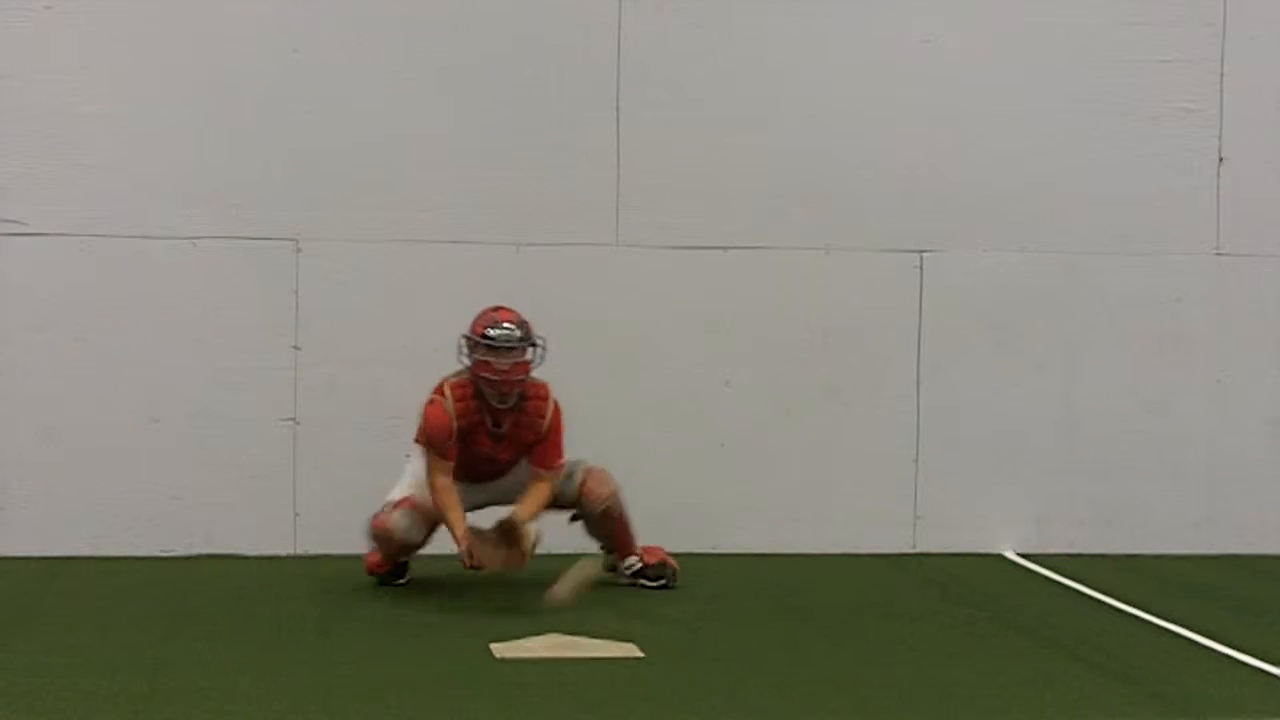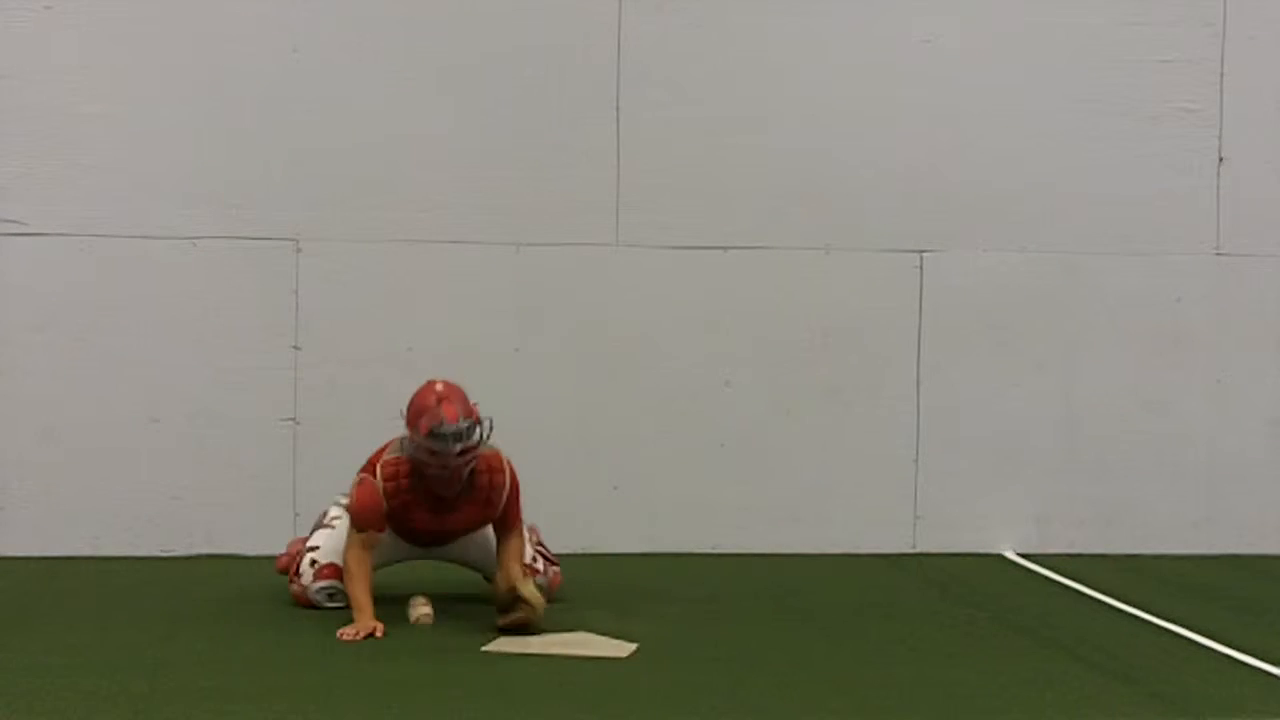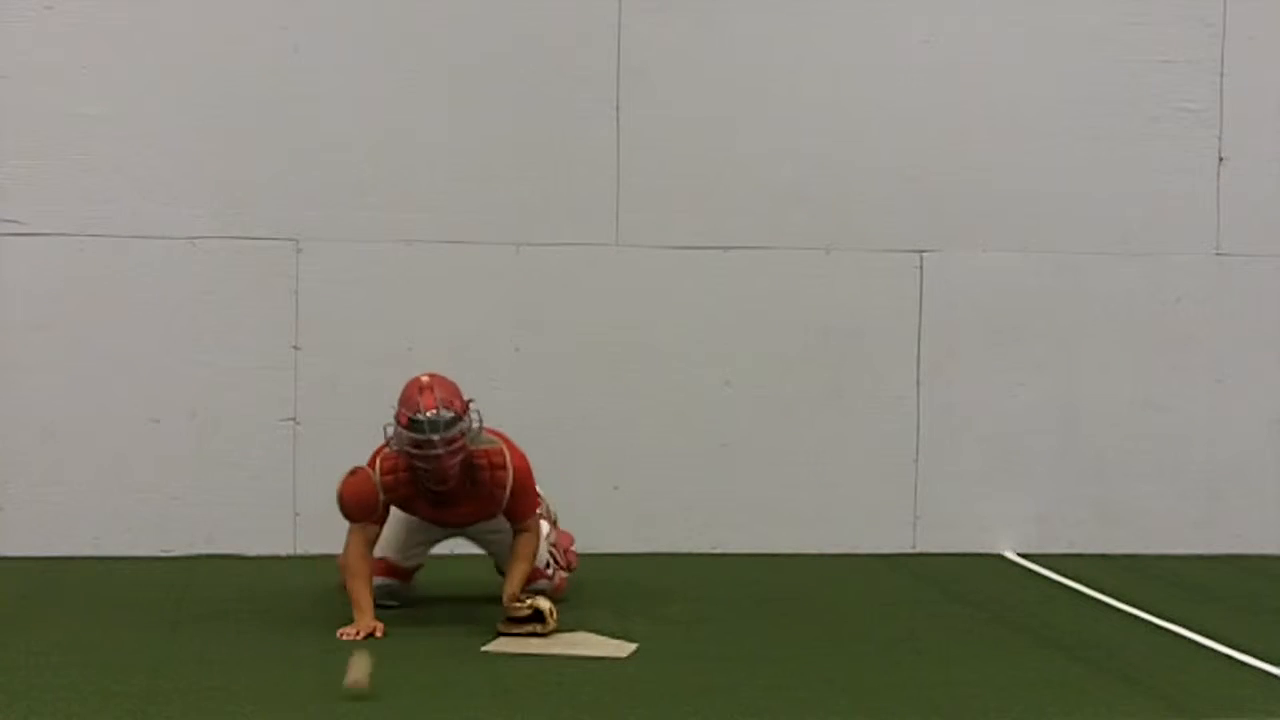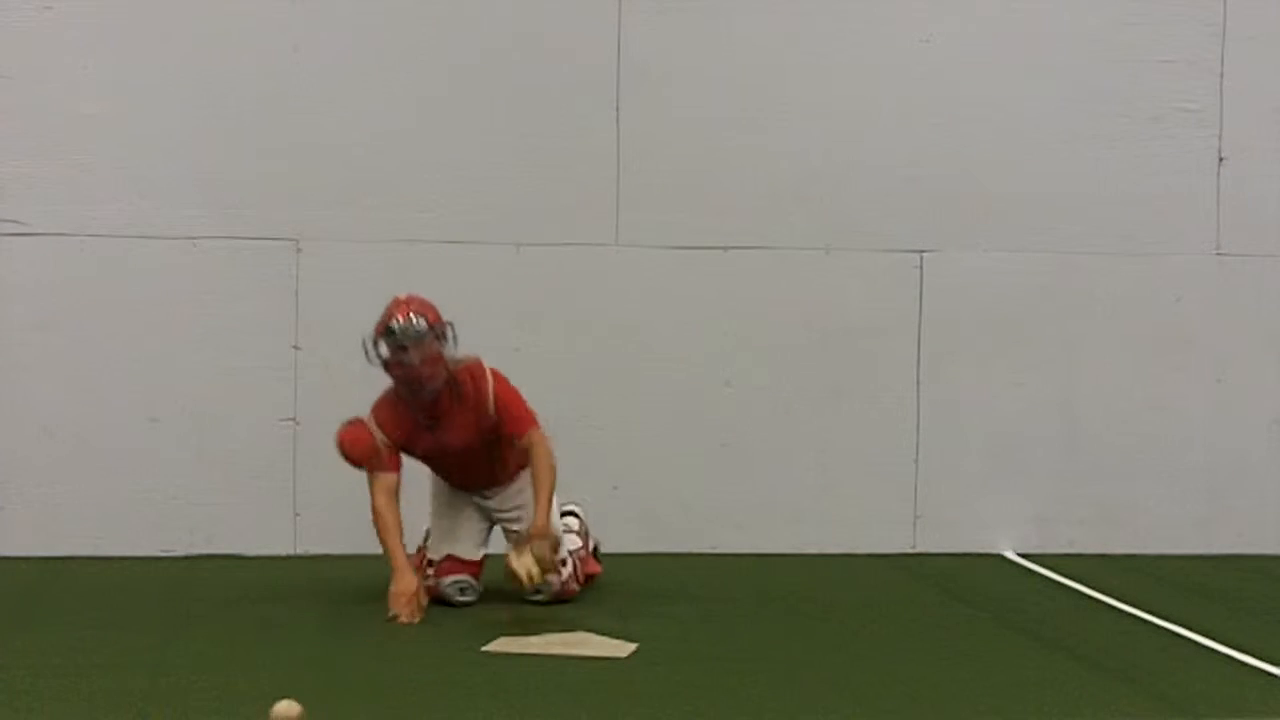
dt=0.4s
person 1, frame 1
left shoulder: (542, 404)
right shoulder: (449, 400)
left elbow: (544, 482)
right elbow: (440, 480)
left wrist: (517, 520)
right wrist: (460, 535)
left hip: (513, 472)
right hip: (453, 474)
left knee: (598, 490)
right knee: (391, 528)
left ankle: (627, 560)
right ankle: (394, 560)
person 1, frame 2
left shoulder: (497, 471)
right shoulder: (385, 472)
left elbow: (509, 533)
right elbow: (359, 547)
left wrist: (509, 582)
right wrist: (363, 615)
left hip: (463, 535)
right hip: (391, 529)
left knee: (542, 582)
right knee: (314, 588)
right ankle: (330, 529)
person 1, frame 3
left shoulder: (503, 462)
right shoulder: (386, 469)
left elbow: (526, 529)
right elbow: (360, 542)
left wrist: (512, 590)
right wrist: (364, 616)
left hip: (492, 514)
left knee: (546, 584)
right knee: (379, 587)
left ankle: (548, 532)
person 1, frame 4
left shoulder: (481, 382)
right shoulder: (384, 416)
left elbow: (538, 450)
right elbow: (384, 497)
left wrist: (541, 524)
right wrist: (401, 571)
left hip: (516, 478)
right hip: (455, 489)
left knee: (551, 587)
right knee: (451, 588)
left ankle: (570, 526)
right ankle: (434, 543)
